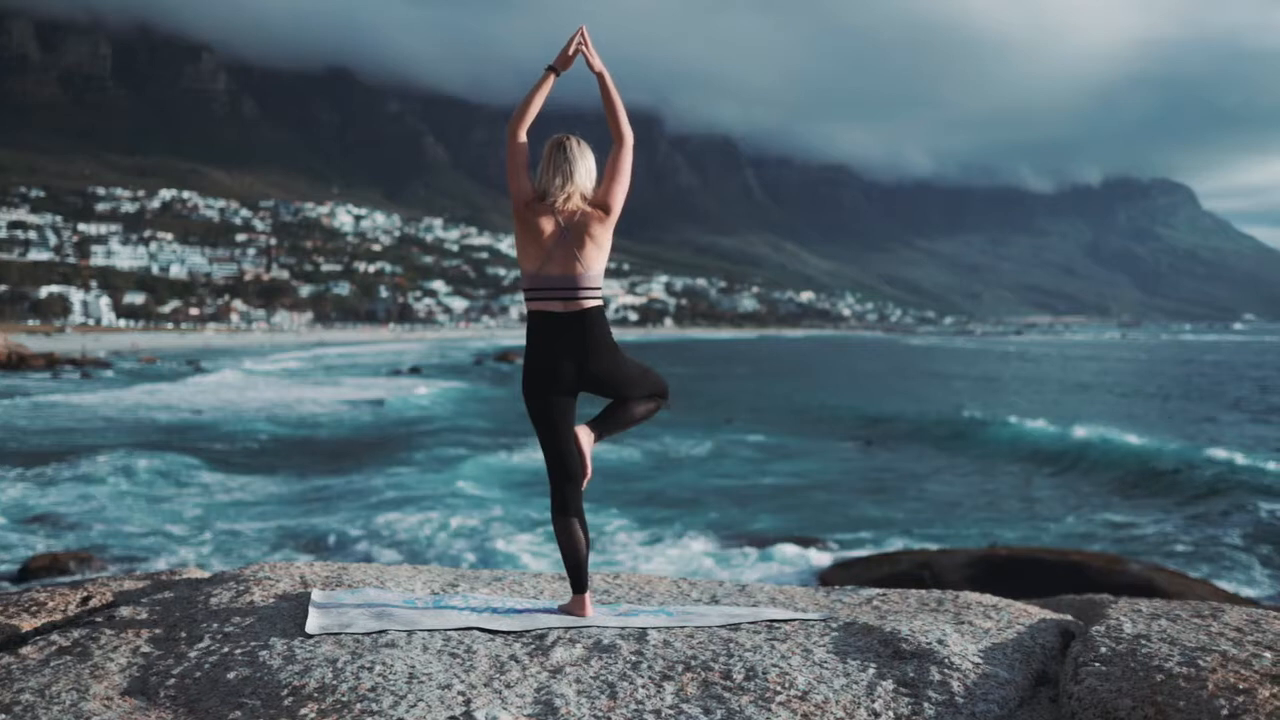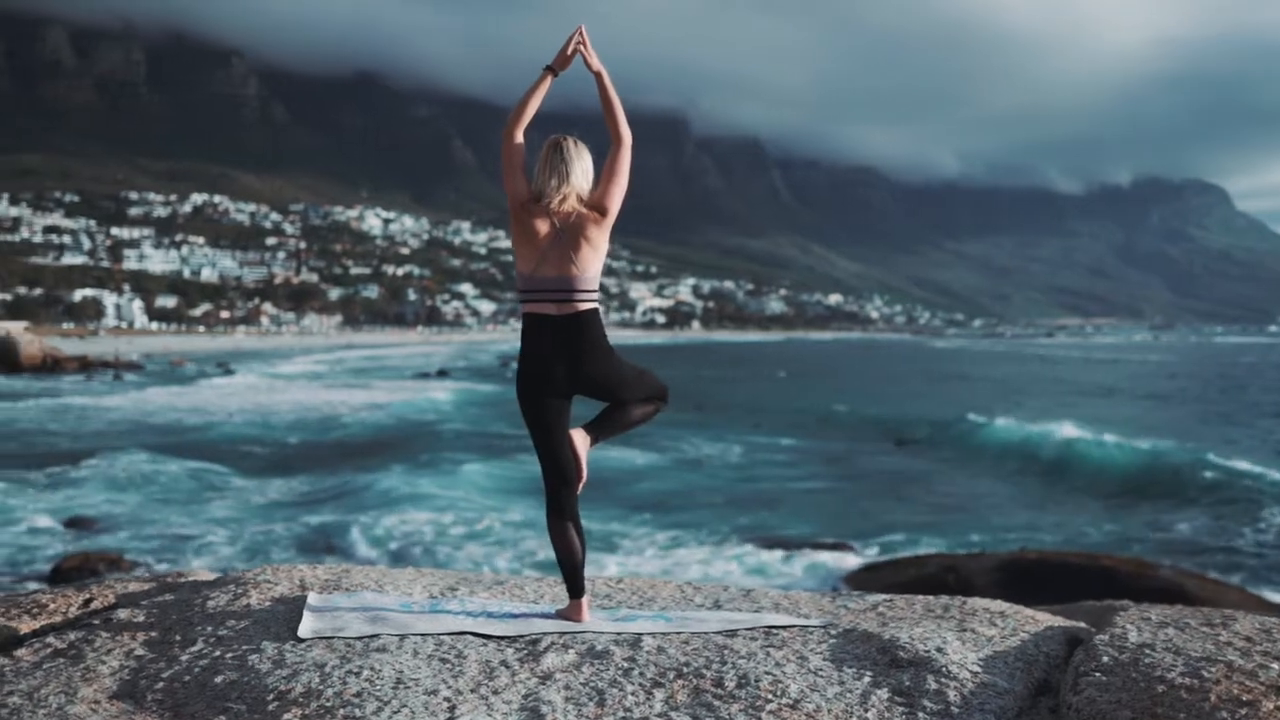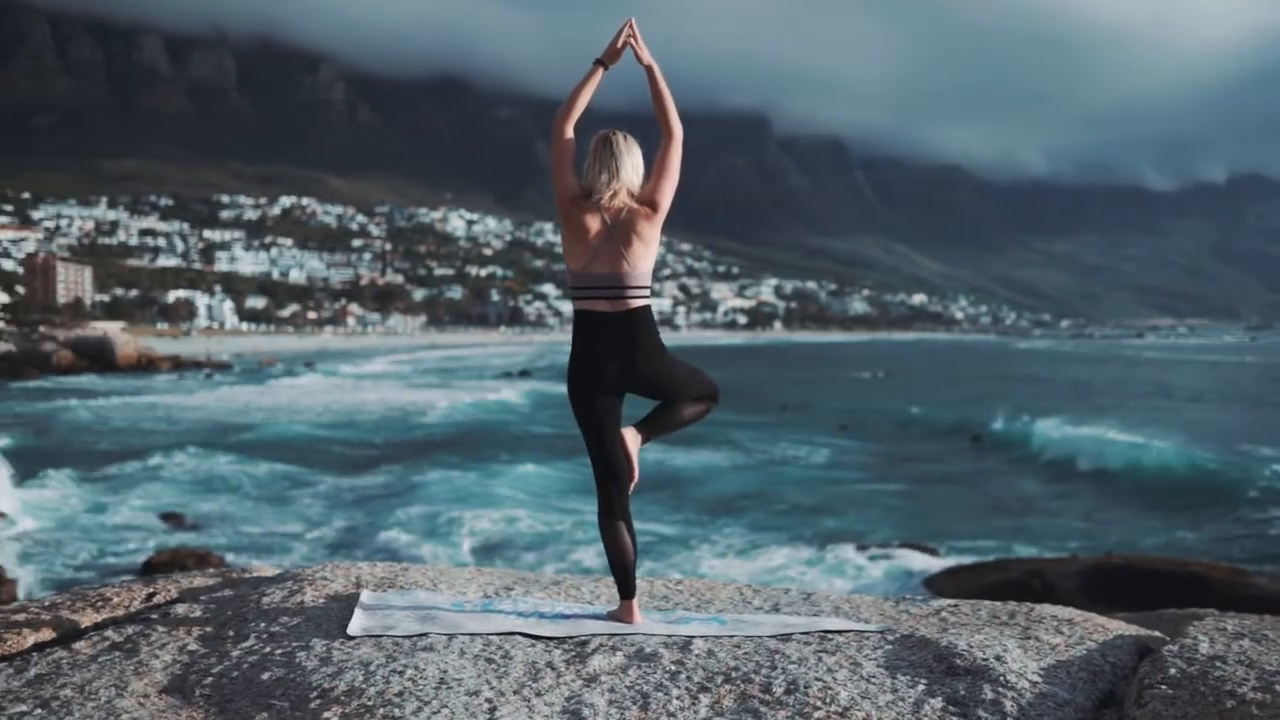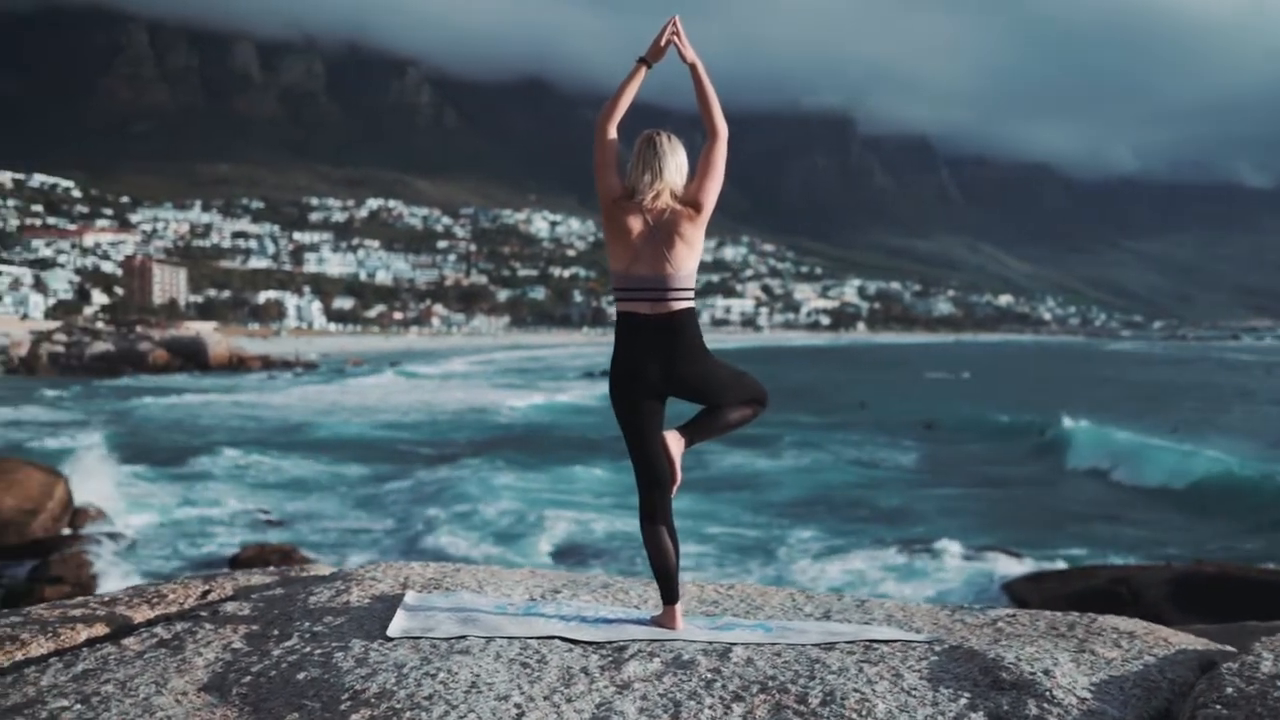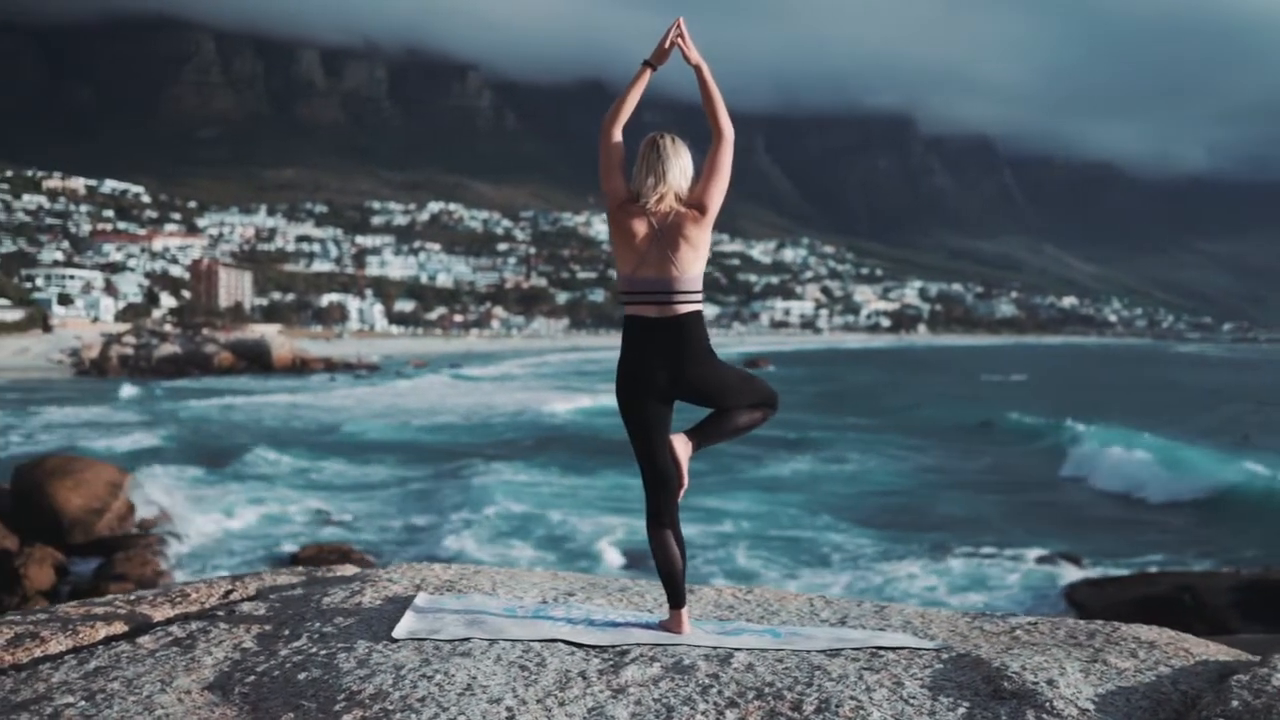
dt=1s
person 1, frame 1
left shoulder: (527, 215)
right shoulder: (602, 216)
left elbow: (515, 134)
right elbow: (625, 138)
left wrist: (555, 68)
right wrist: (598, 69)
left hip: (544, 358)
right hip: (593, 352)
left knee: (564, 485)
right knee: (655, 390)
left ankle: (580, 598)
right ankle: (591, 432)
person 1, frame 2
left shoulder: (523, 216)
right shoulder: (598, 219)
left elbow: (512, 134)
right elbow: (623, 139)
left wrist: (553, 69)
right wrist: (597, 69)
left hip: (538, 359)
right hip: (587, 353)
left knee: (559, 489)
right knee: (655, 393)
left ankle: (577, 603)
right ankle: (588, 435)
person 1, frame 3
left shoulder: (573, 213)
right shoulder: (649, 214)
left elbow: (562, 128)
right elbow: (674, 134)
left wrist: (604, 62)
right wrist: (648, 62)
left hip: (589, 358)
right hip: (640, 352)
left knee: (611, 488)
right knee: (705, 392)
left ankle: (629, 606)
right ankle: (639, 435)
person 1, frame 4
left shoulder: (615, 214)
right shoulder: (692, 216)
left elbow: (605, 129)
right elbow: (719, 134)
left wrist: (647, 61)
right wrist: (692, 60)
left hip: (631, 361)
right hip: (683, 355)
left knee: (652, 492)
right knee: (753, 396)
left ankle: (671, 611)
right ankle: (682, 437)
person 1, frame 5
left shoulder: (622, 217)
right shoulder: (698, 218)
left elbow: (610, 132)
right elbow: (725, 135)
left wrist: (651, 64)
right wrist: (696, 63)
left hip: (638, 364)
right hip: (690, 360)
left knee: (660, 495)
right knee: (764, 399)
left ankle: (678, 615)
right ankle: (690, 441)
